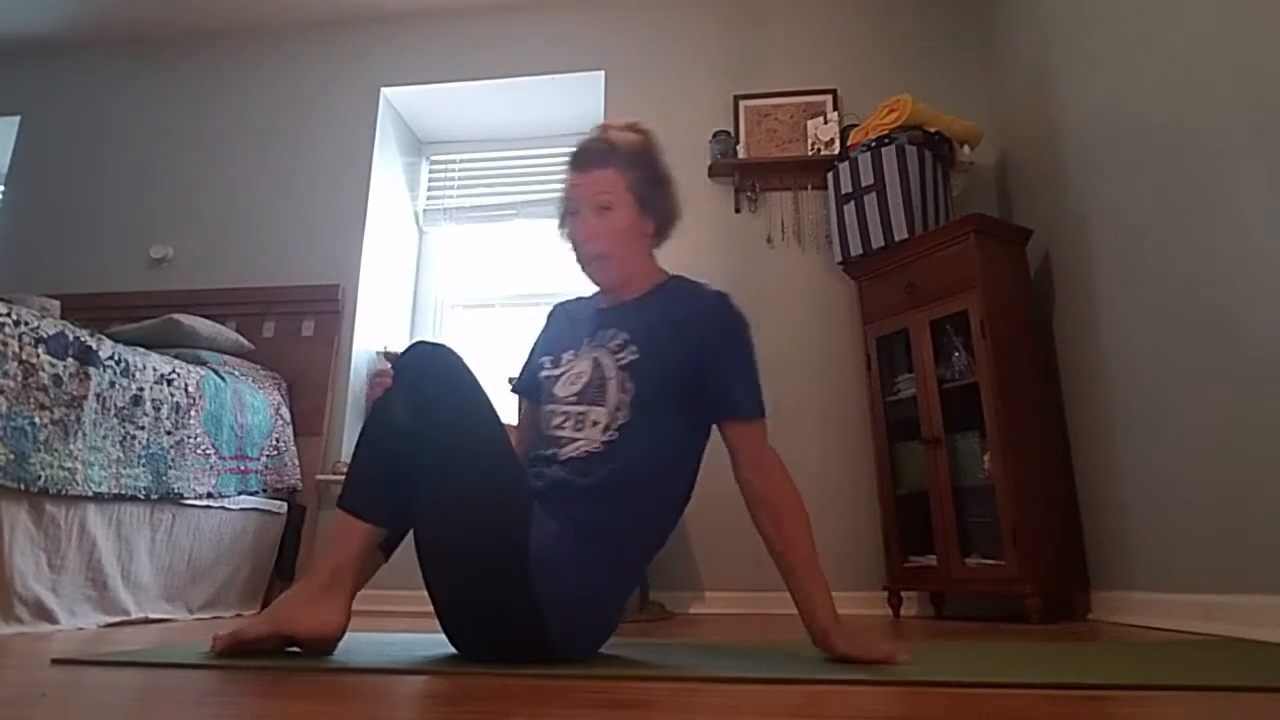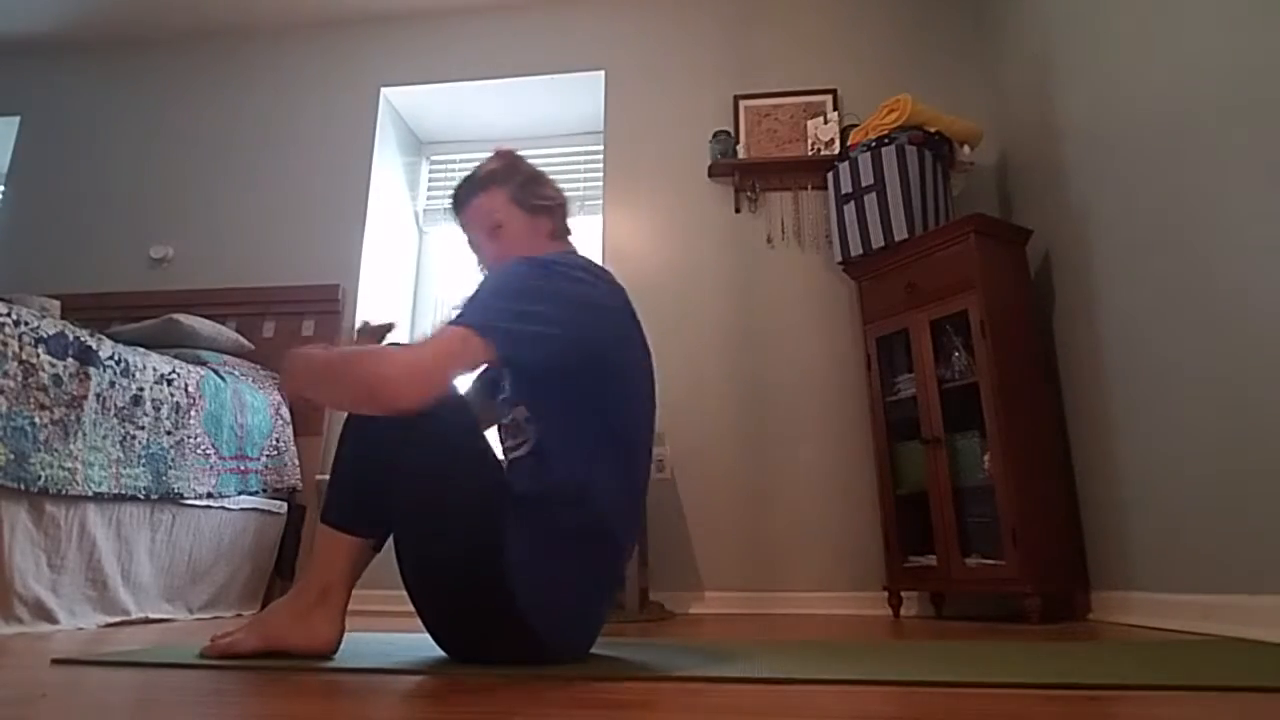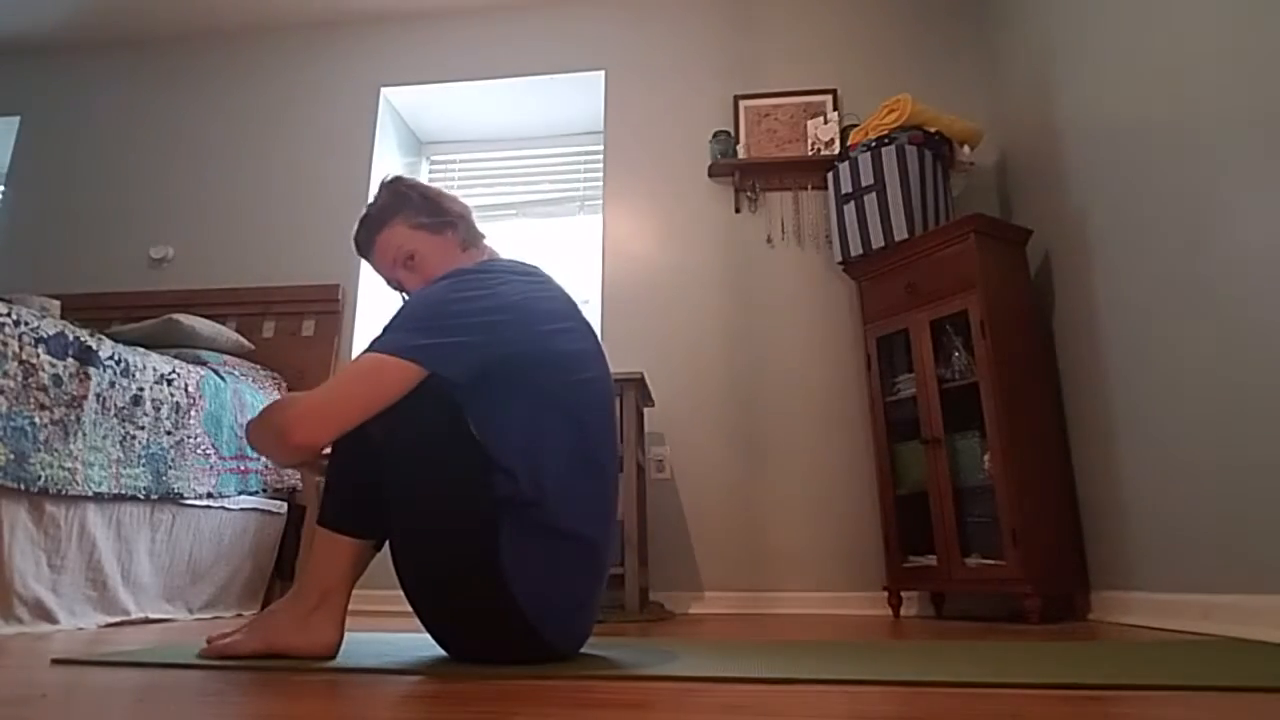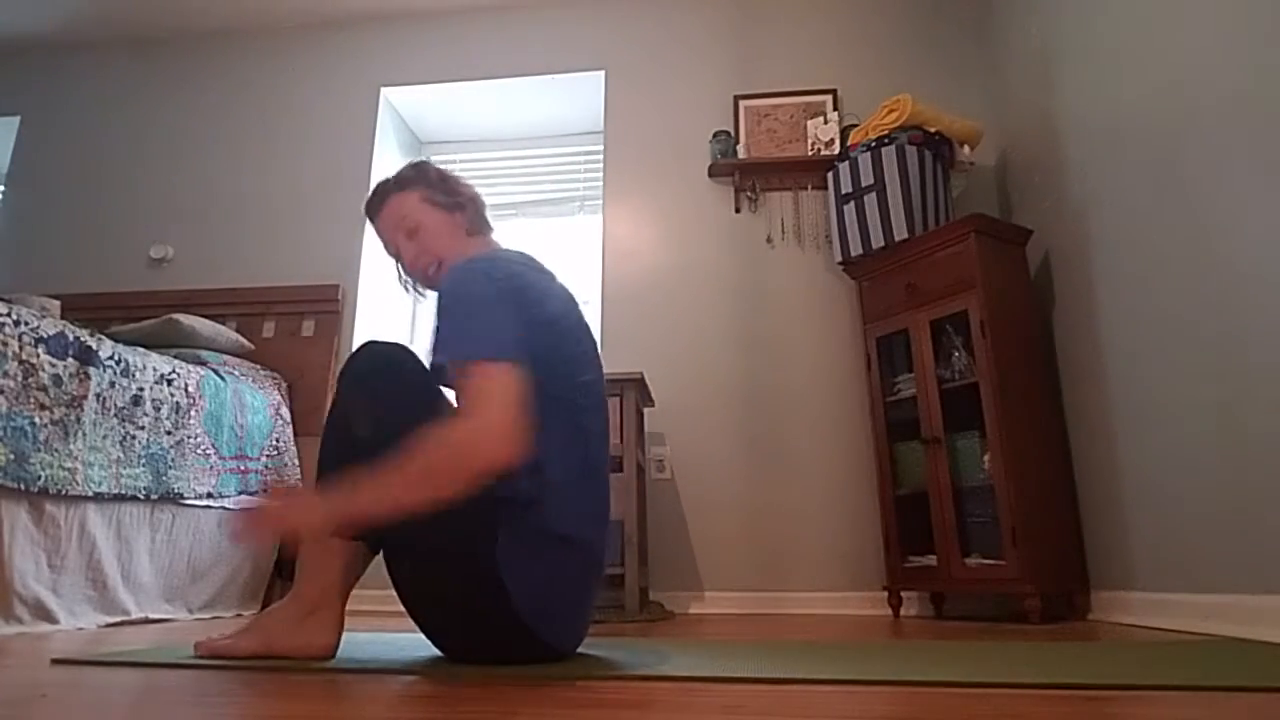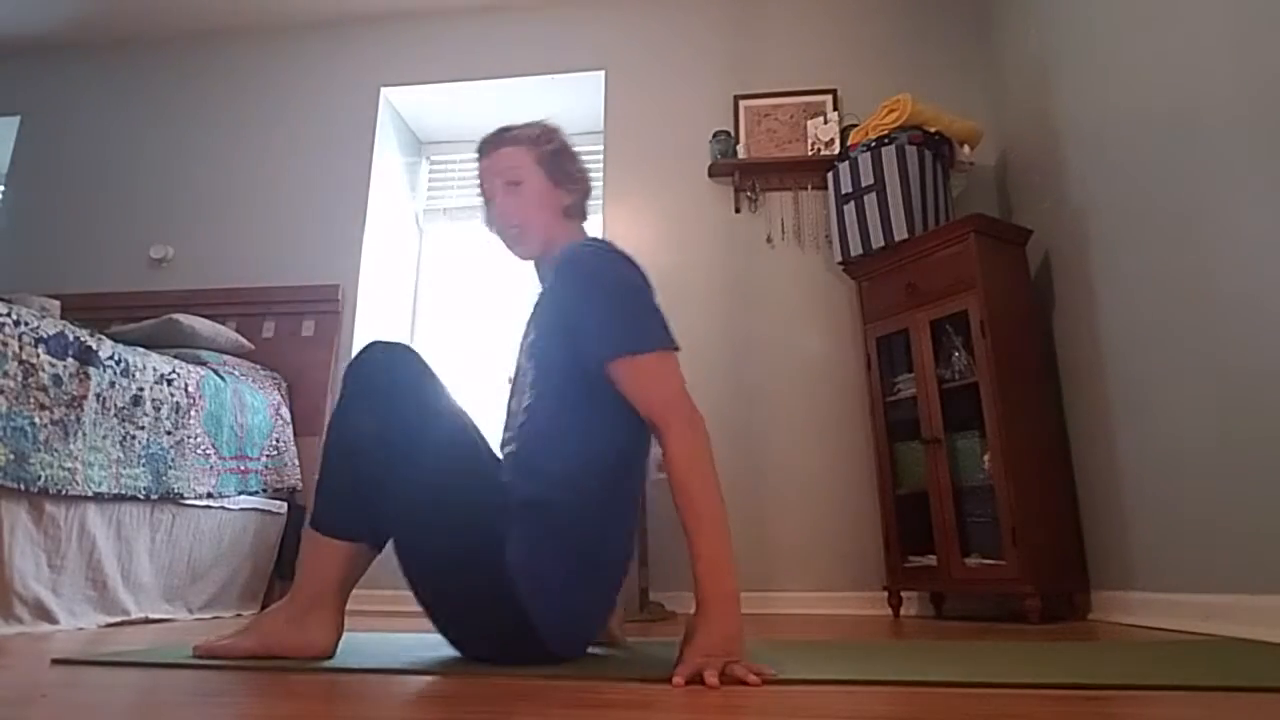
dt=0.5s
person 1, frame 1
left shoulder: (700, 316)
right shoulder: (565, 319)
left elbow: (758, 470)
left wrist: (822, 621)
right wrist: (413, 415)
left hip: (556, 597)
right hip: (520, 591)
left knee: (429, 370)
left ankle: (322, 593)
right ankle: (329, 592)
person 1, frame 2
left shoulder: (546, 278)
right shoulder: (575, 290)
left elbow: (400, 385)
right elbow: (472, 415)
left wrist: (305, 366)
left hip: (532, 598)
right hip: (554, 599)
left knee: (394, 391)
left ankle: (314, 606)
right ankle: (320, 601)
person 1, frame 3
left shoulder: (467, 295)
right shoulder: (524, 290)
left elbow: (304, 428)
left wrist: (262, 428)
left hip: (523, 602)
right hip: (551, 601)
left knee: (391, 402)
left ankle: (313, 611)
right ankle: (316, 606)
person 1, frame 4
left shoulder: (481, 281)
right shoulder: (521, 279)
left elbow: (489, 440)
left wrist: (325, 506)
left hip: (514, 601)
right hip: (548, 602)
left knee: (377, 376)
left ankle: (310, 613)
right ankle: (314, 607)
person 1, frame 5
left shoulder: (592, 272)
right shoulder: (568, 287)
left elbow: (678, 422)
left wrist: (718, 613)
left hip: (535, 598)
right hip: (544, 598)
left knee: (385, 374)
left ankle: (309, 613)
right ankle: (315, 605)
